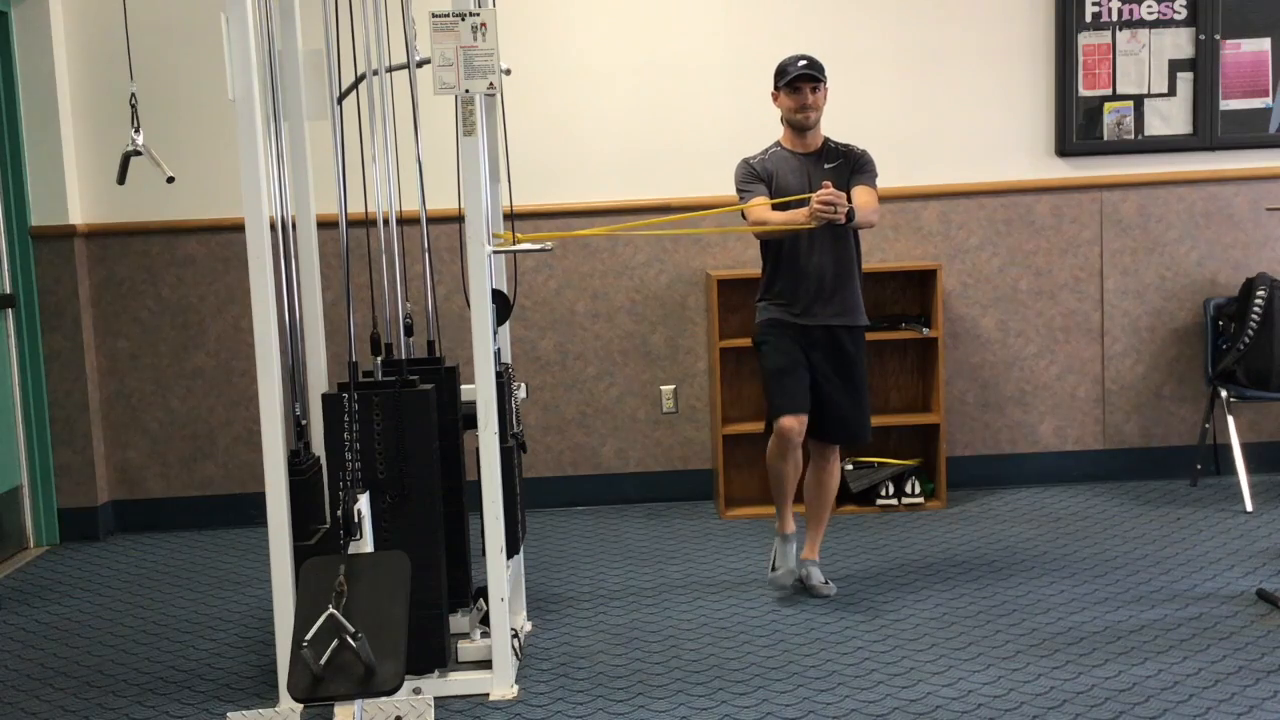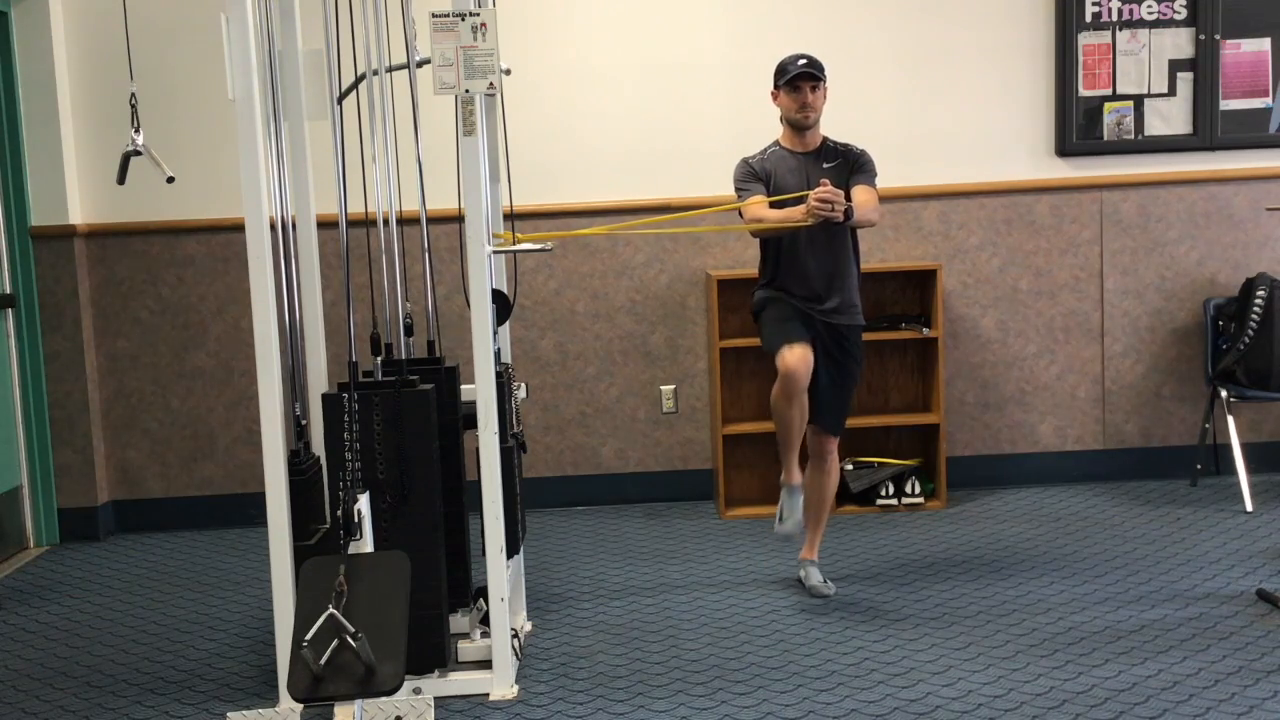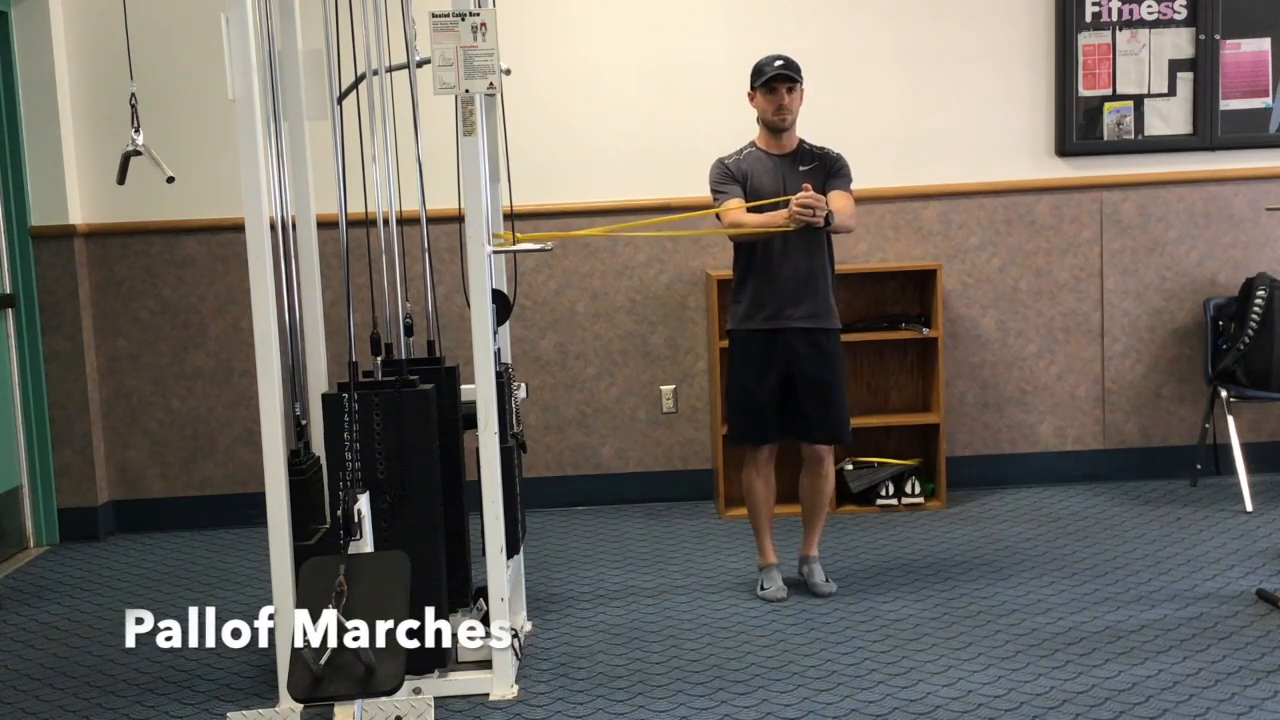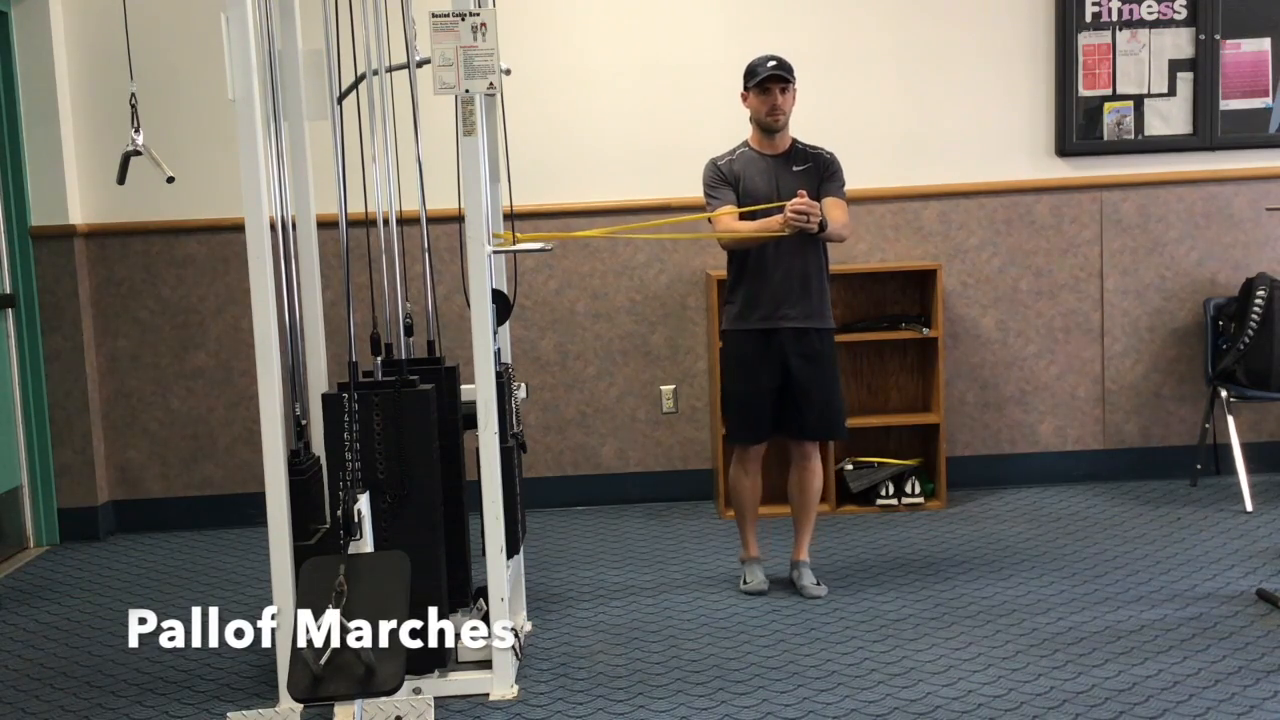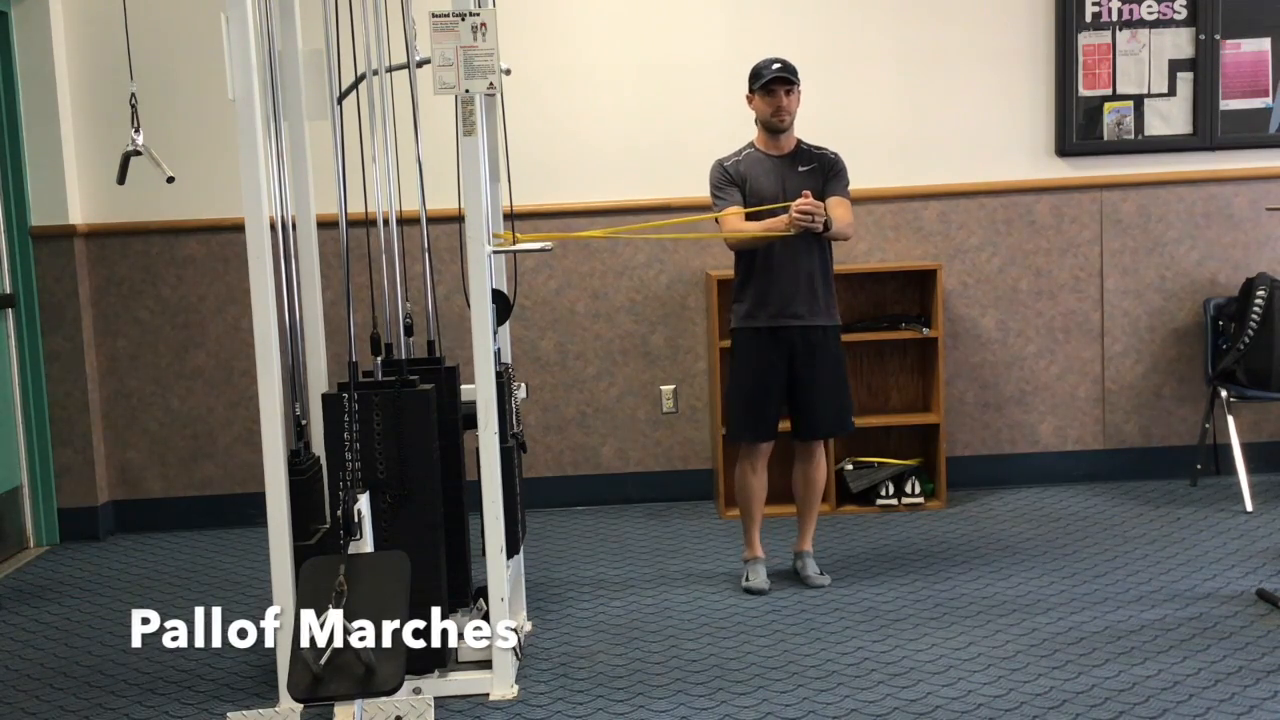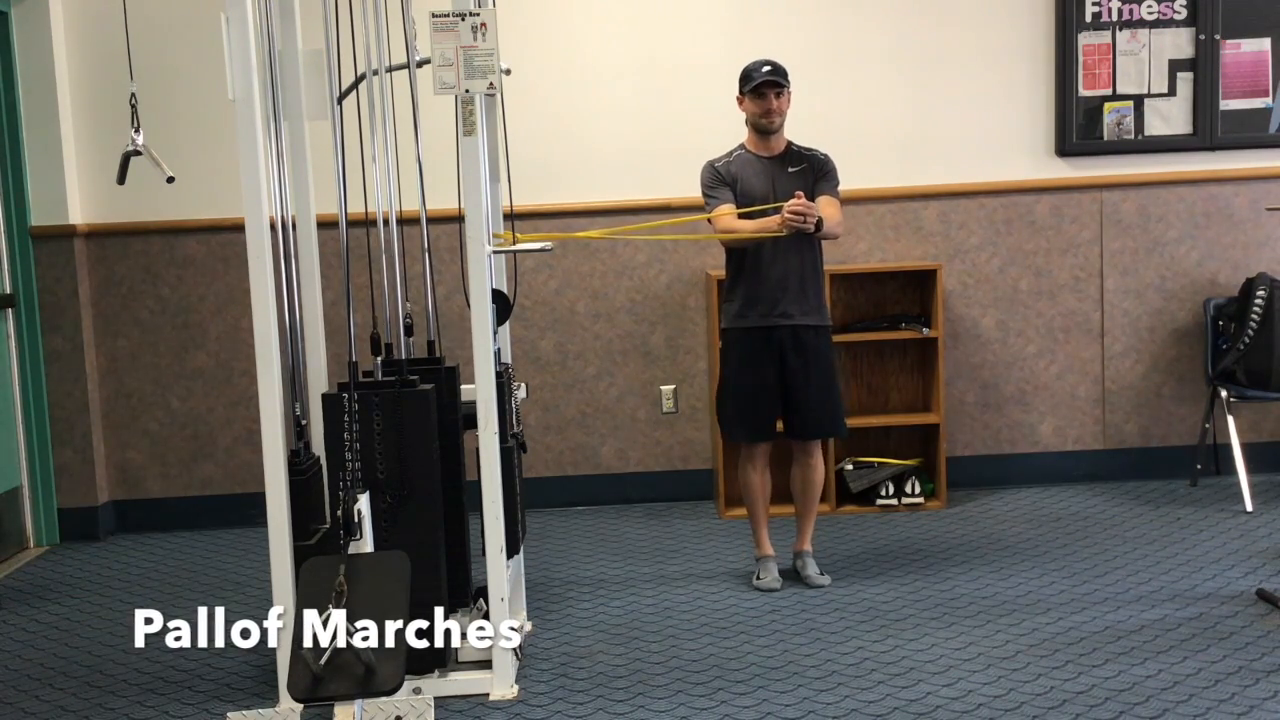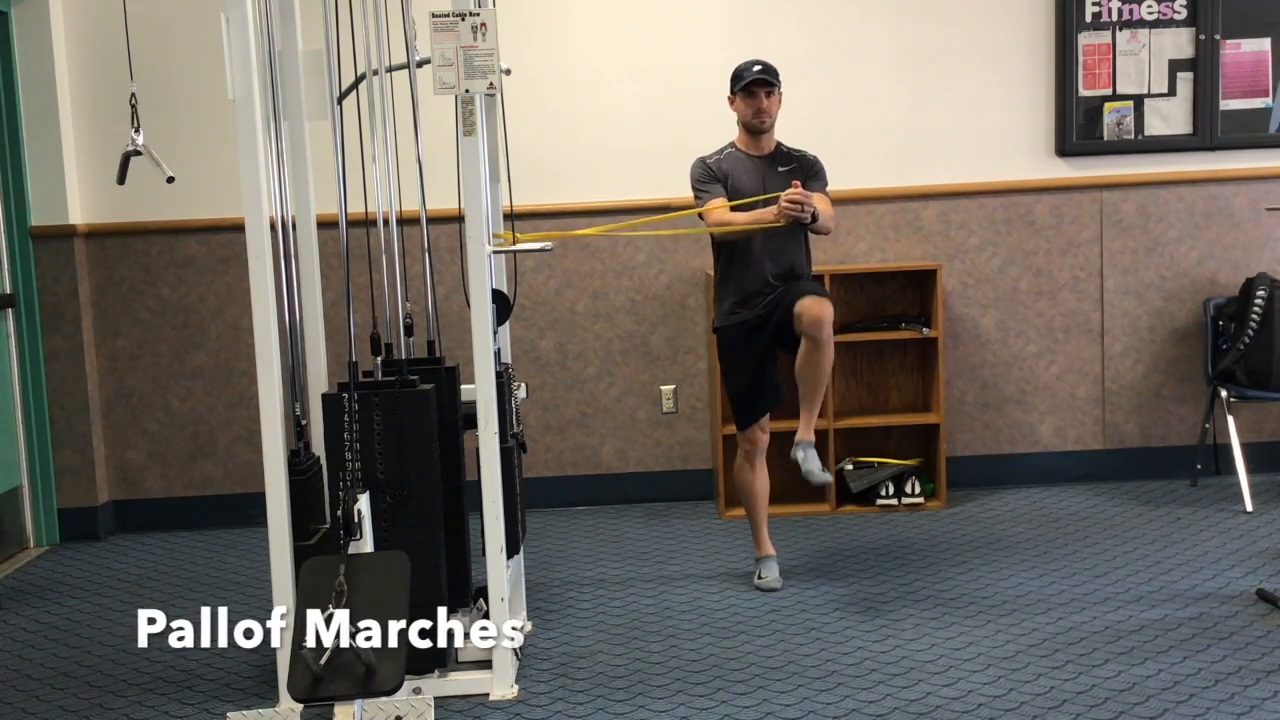
dt=0.7s
person 1, frame 1
left shoulder: (854, 160)
right shoulder: (756, 168)
left elbow: (870, 214)
right elbow: (761, 223)
left wrist: (845, 211)
right wrist: (807, 213)
left hip: (841, 319)
right hip: (783, 316)
left knee: (828, 443)
right knee: (789, 429)
left ankle: (810, 556)
right ankle: (784, 528)
person 1, frame 2
left shoulder: (853, 160)
right shoulder: (755, 167)
left elbow: (870, 213)
right elbow: (757, 220)
left wrist: (843, 208)
right wrist: (804, 211)
left hip: (840, 312)
right hip: (782, 301)
left knee: (826, 440)
right knee: (796, 365)
left ankle: (810, 557)
right ankle: (791, 477)
person 1, frame 3
left shoulder: (829, 163)
right shoulder: (730, 168)
left elbow: (847, 219)
right elbow: (735, 225)
left wrist: (823, 214)
right wrist: (786, 215)
left hip: (816, 325)
right hip: (755, 326)
left knee: (820, 450)
right knee: (759, 450)
left ankle: (810, 556)
right ankle: (768, 562)
person 1, frame 4
left shoulder: (822, 163)
right shoulder: (723, 168)
left elbow: (841, 227)
right elbow: (728, 232)
left wrist: (815, 222)
right wrist: (780, 222)
left hip: (809, 324)
right hip: (749, 327)
left knee: (807, 446)
right knee: (748, 448)
left ankle: (801, 559)
right ankle: (750, 555)
person 1, frame 5
left shoulder: (826, 162)
right shoulder: (729, 169)
left elbow: (845, 226)
right elbow: (734, 233)
left wrist: (820, 222)
right wrist: (785, 221)
left hip: (816, 320)
right hip: (757, 323)
left knee: (812, 441)
right knee: (755, 445)
left ankle: (804, 550)
right ankle: (753, 555)
person 1, frame 6
left shoulder: (816, 164)
right shoulder: (720, 170)
left elbow: (835, 225)
right elbow: (727, 231)
left wrist: (812, 221)
right wrist: (779, 222)
left hip: (806, 321)
right hip: (748, 324)
left knee: (809, 442)
right knee: (754, 445)
left ankle: (804, 549)
right ankle: (764, 553)
person 1, frame 7
left shoulder: (805, 164)
right shoulder: (711, 167)
left elbow: (828, 221)
right elbow: (720, 224)
left wrist: (809, 211)
right wrist: (774, 212)
left hip: (790, 290)
right hip: (740, 310)
left knee: (819, 314)
right knee: (752, 437)
left ankle: (805, 438)
right ankle: (765, 552)
